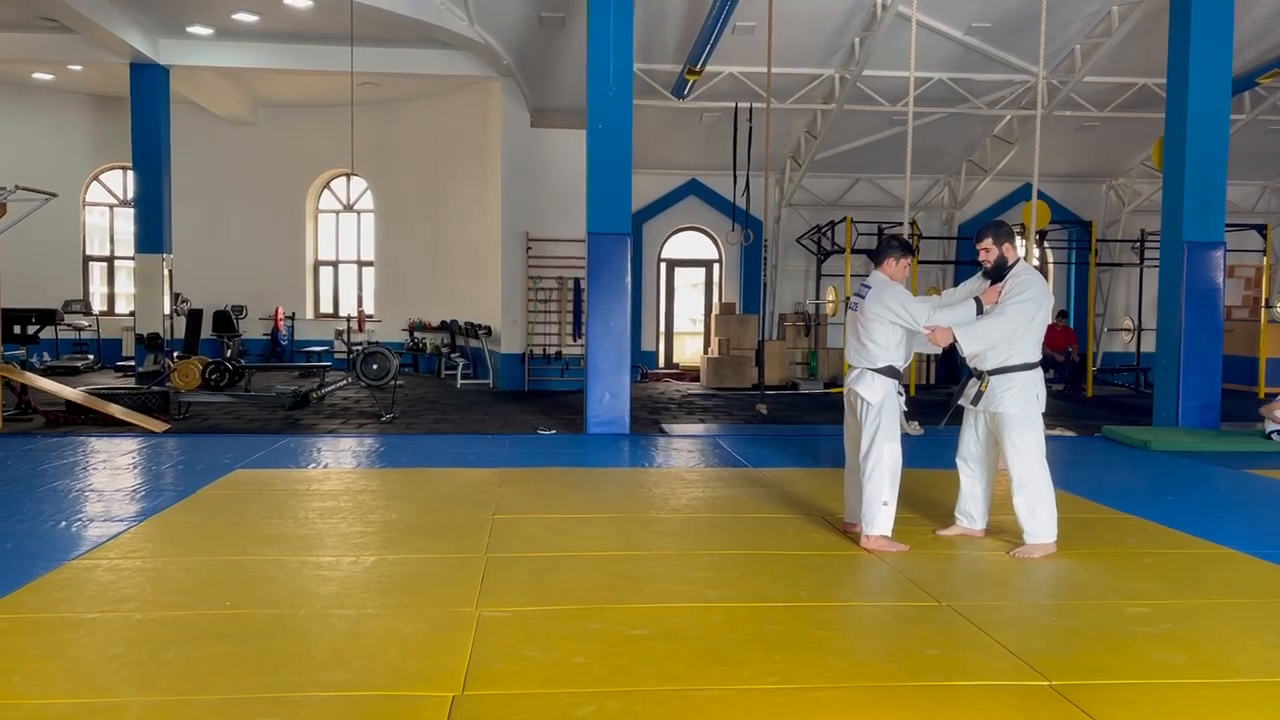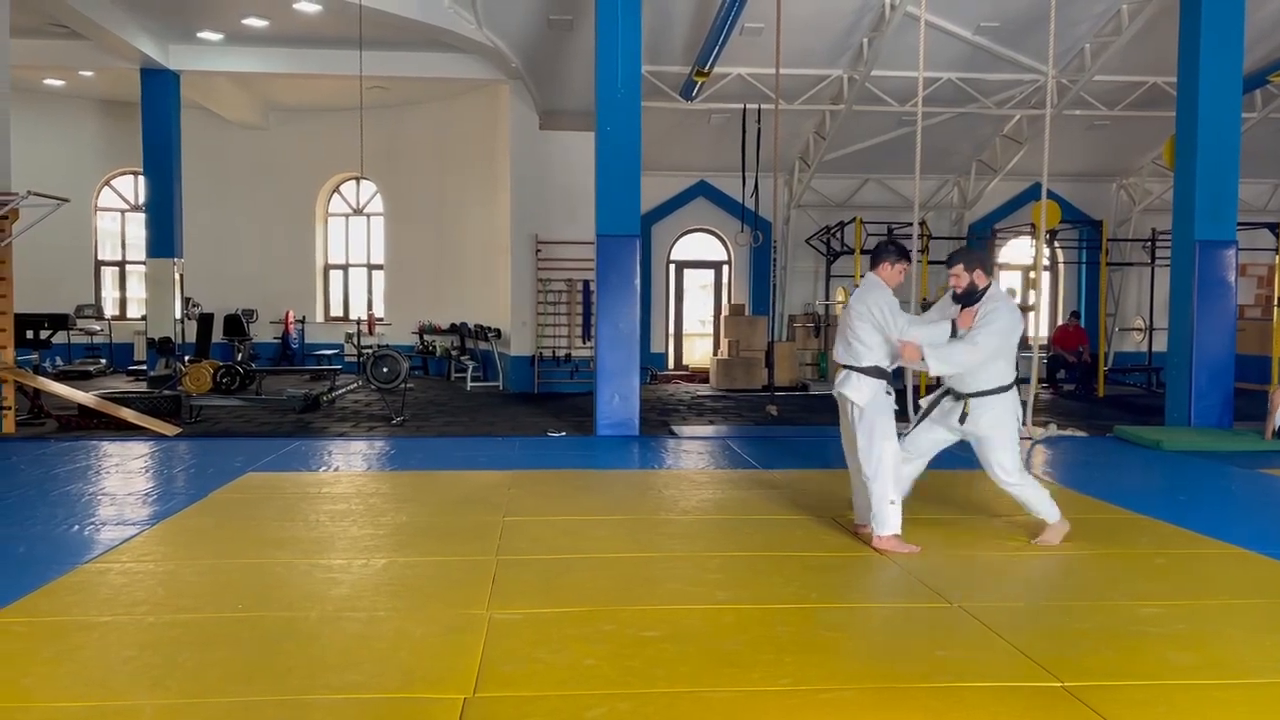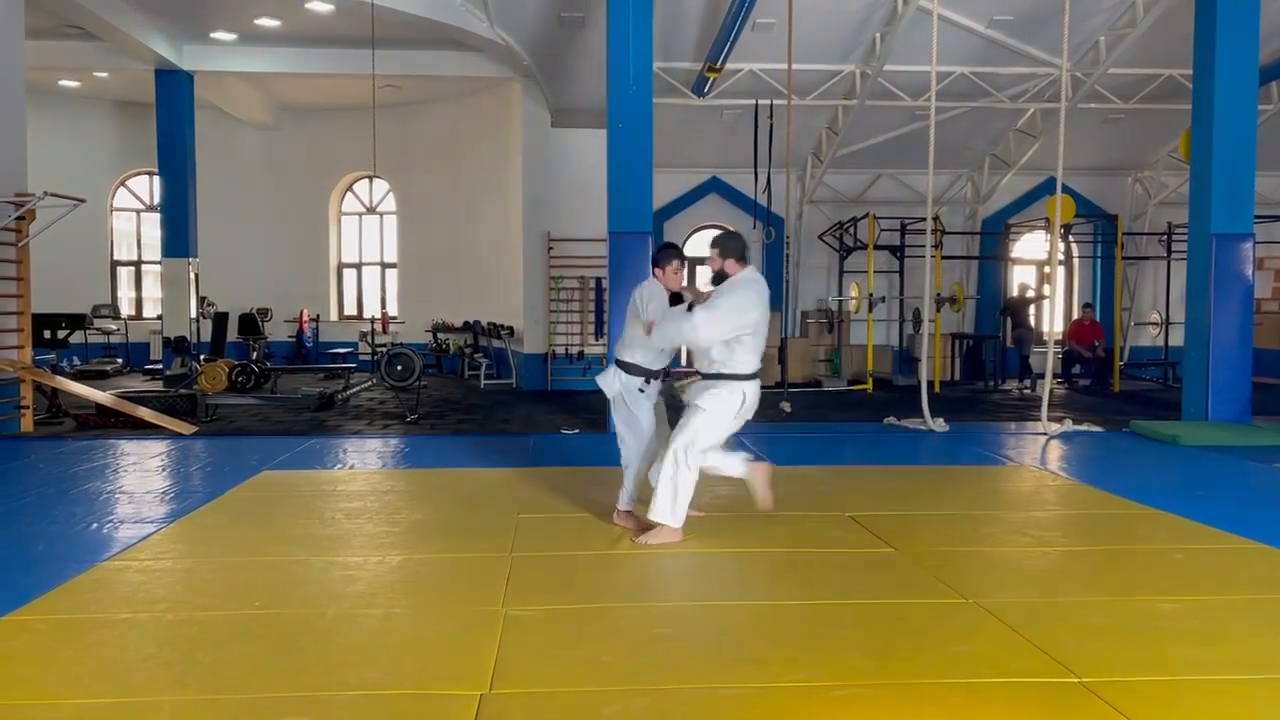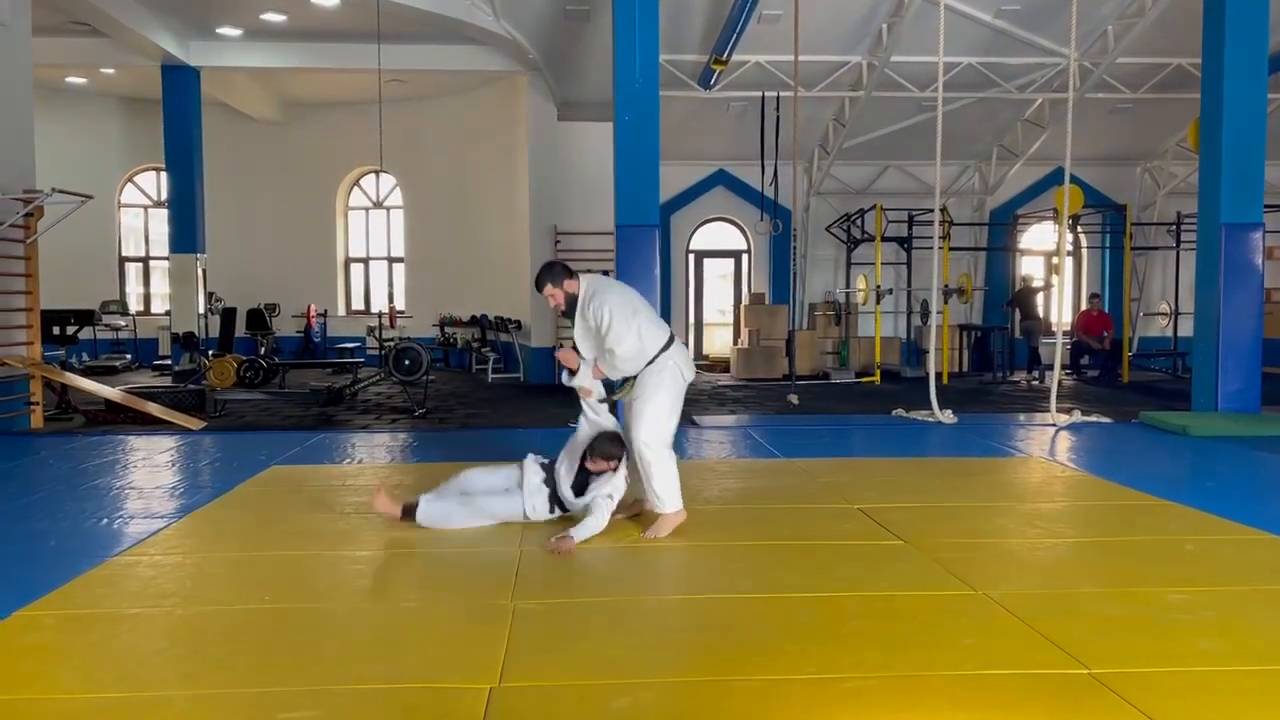
dt=1s
person 1, frame 1
left shoulder: (1030, 285)
right shoulder: (985, 280)
left elbow: (999, 326)
right elbow: (949, 301)
left wrist: (954, 334)
left hip: (1015, 387)
right hip: (983, 385)
left knee: (1024, 463)
right knee: (972, 457)
left ankle: (1043, 538)
right ankle: (971, 521)
person 1, frame 2
left shoulder: (1002, 312)
right shoulder: (957, 300)
left elbow: (970, 352)
left wrist: (923, 353)
left hip: (991, 405)
right hip: (954, 399)
left knee: (1008, 474)
right knee: (913, 446)
left ankle: (1055, 520)
person 1, frame 3
left shoulder: (741, 296)
right shoulder: (744, 284)
left elbow: (697, 328)
left wrist: (658, 330)
left hip: (729, 390)
right hip: (720, 384)
left knee: (680, 451)
right knee: (699, 451)
left ankle: (669, 525)
right ankle: (754, 472)
person 1, frame 4
left shoulder: (604, 299)
right shoulder: (582, 299)
left elbow: (623, 353)
right elbow: (599, 349)
left wrist: (593, 370)
right wrist: (580, 364)
left hip: (663, 366)
right hip: (643, 366)
left knee: (649, 438)
right knee: (637, 436)
left ankle: (671, 510)
right ankle: (649, 498)
person 2, frame 1
left shoulder: (865, 291)
right shoulder: (889, 293)
left elbow: (909, 326)
right elbow: (932, 318)
right wrist: (980, 302)
left hip: (860, 380)
right hip: (878, 384)
left knee: (860, 454)
right knee: (883, 456)
left ankle: (855, 518)
right ankle: (874, 533)
person 2, frame 2
left shoulder: (864, 292)
right shoulder: (877, 295)
left elbow: (902, 323)
right elbow: (906, 333)
left wrist: (947, 321)
right wrist: (955, 324)
left hip: (853, 380)
right hip: (867, 384)
left knee: (861, 456)
right knee: (883, 456)
left ankle: (866, 520)
right ankle: (885, 533)
person 2, frame 3
left shoulder: (672, 295)
right shoulder: (648, 293)
right wrist: (688, 302)
left hip: (647, 381)
right hip: (630, 381)
left knee: (655, 440)
right knee: (641, 445)
right ankle: (624, 510)
person 2, frame 4
left shoulder: (611, 489)
right shoulder: (600, 433)
left elbow: (596, 520)
right elbow: (595, 406)
left wrist: (571, 537)
left hip: (535, 503)
right hip: (539, 473)
left knee: (481, 509)
right knee: (471, 478)
left ankle: (407, 512)
right ankle: (412, 506)
